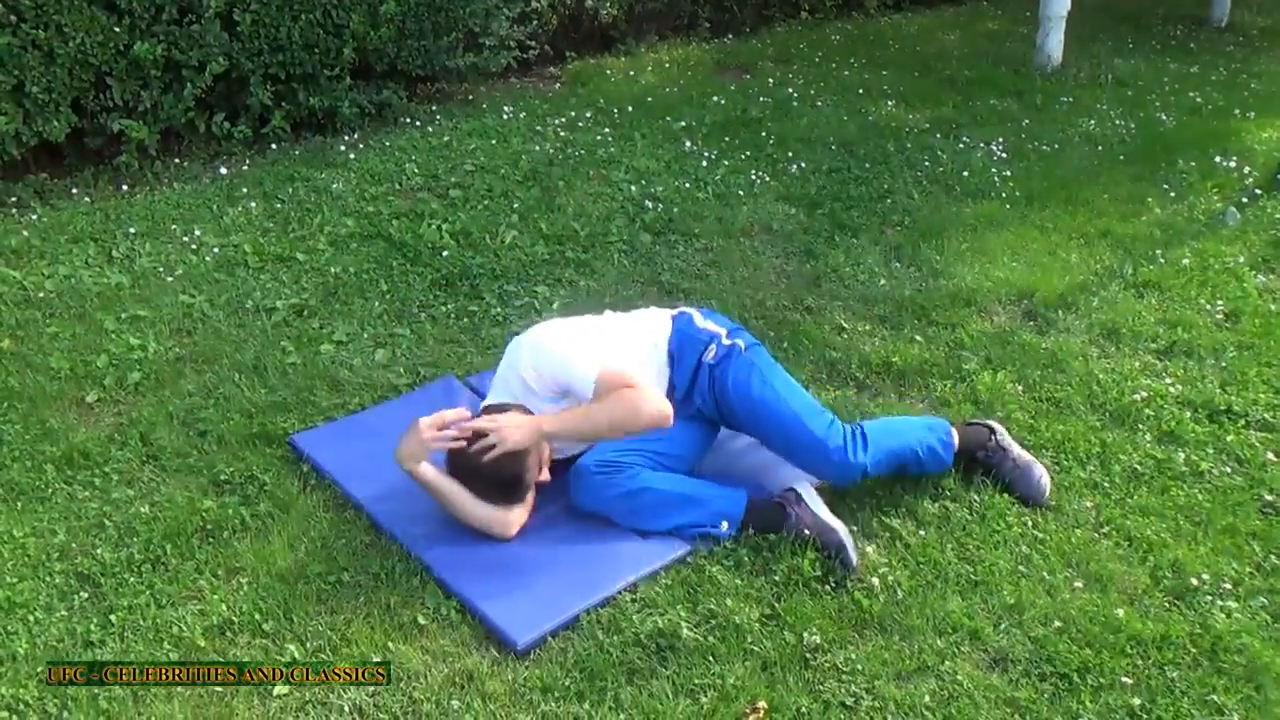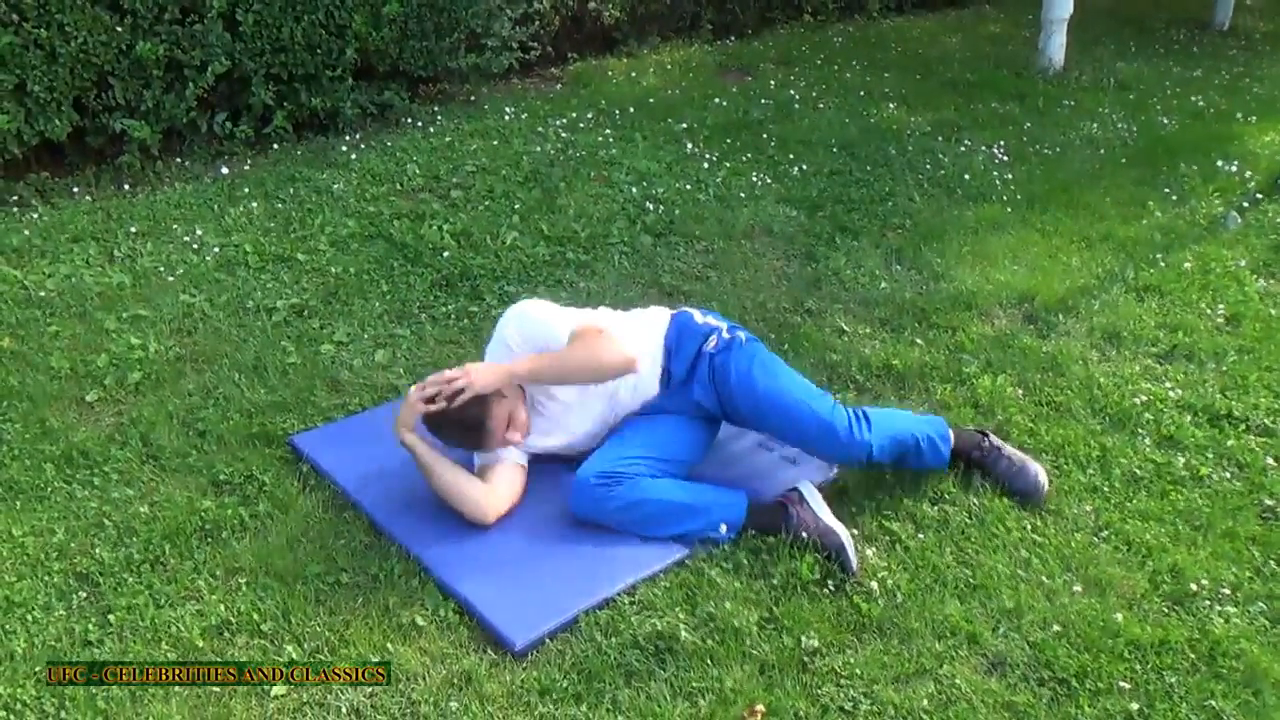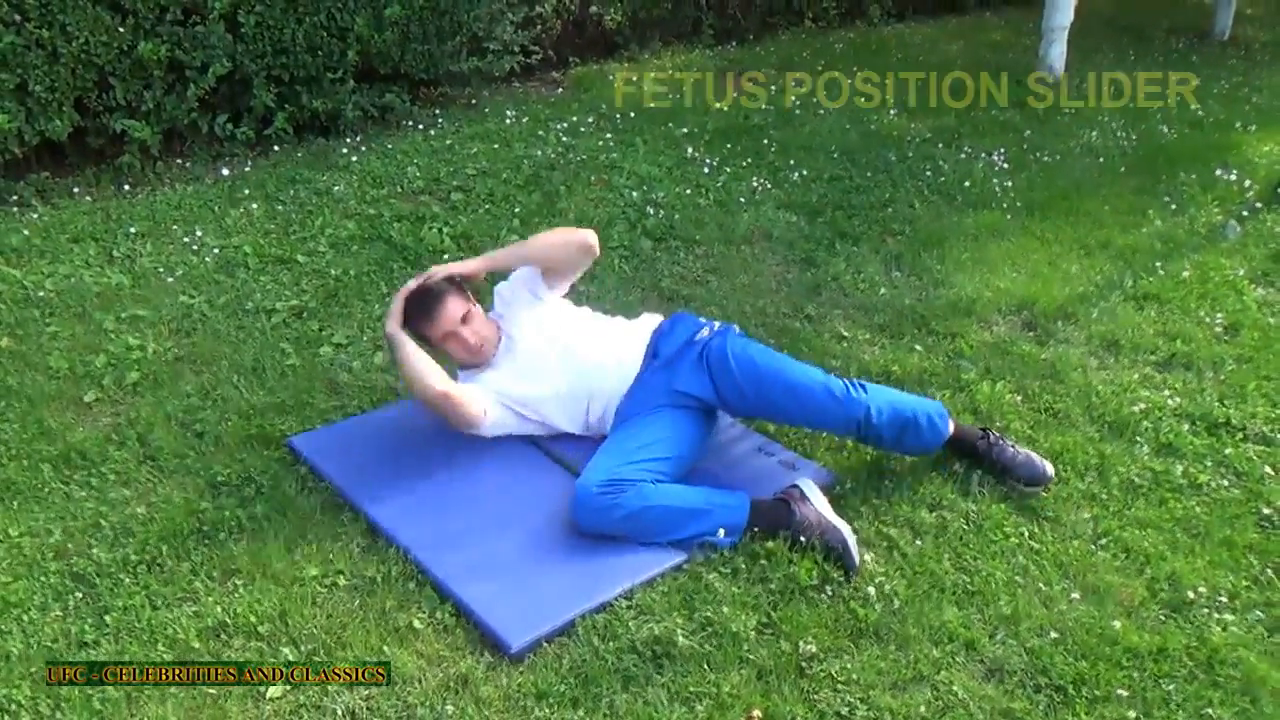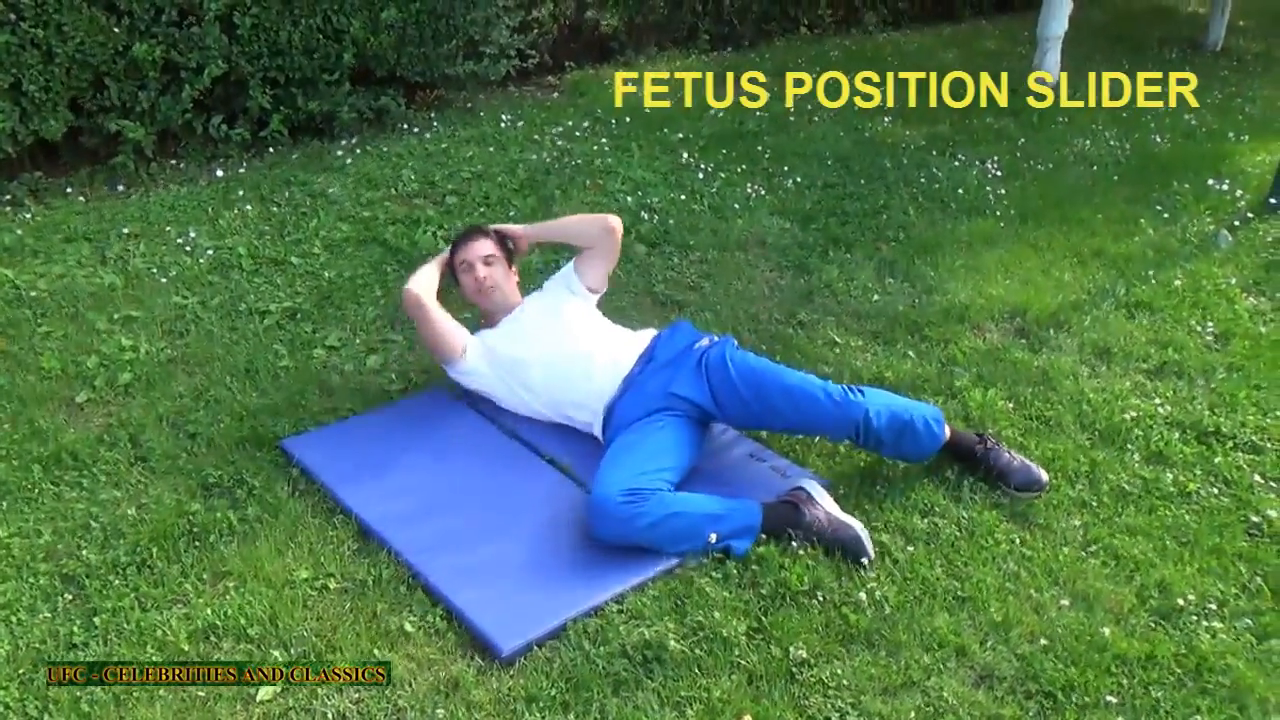
dt=0.4s
person 1, frame 1
left shoulder: (534, 358)
right shoulder: (497, 440)
left elbow: (651, 407)
right elbow: (506, 524)
left wrist: (542, 425)
right wrist: (414, 467)
left hip: (694, 352)
right hip: (679, 417)
left knee: (839, 454)
right knee: (590, 483)
left ankle: (972, 440)
right ankle: (776, 514)
person 1, frame 2
left shoulder: (519, 327)
right shoulder: (505, 437)
left elbow: (619, 353)
right elbow: (487, 507)
left wrist: (503, 370)
right wrist: (411, 438)
left hip: (690, 350)
right hip: (662, 412)
left knee: (844, 436)
right knee: (590, 492)
left ankle: (966, 443)
right ankle: (778, 516)
person 1, frame 3
left shoulder: (515, 297)
right shoulder: (480, 395)
left elbow: (583, 243)
right elbow: (436, 397)
left wrist: (476, 264)
right wrist: (398, 337)
left hip: (678, 347)
right hip: (648, 413)
left knee: (839, 402)
right knee: (593, 502)
left ankle: (970, 439)
right ankle: (777, 515)
person 1, frame 4
left shoulder: (557, 294)
right shoulder: (476, 360)
left elbow: (608, 228)
right elbow: (414, 298)
left wrist: (522, 233)
right wrist: (441, 260)
left hip: (676, 356)
right hip: (636, 418)
left knee: (833, 404)
right knee: (610, 511)
left ankle: (968, 446)
right ankle: (785, 516)
